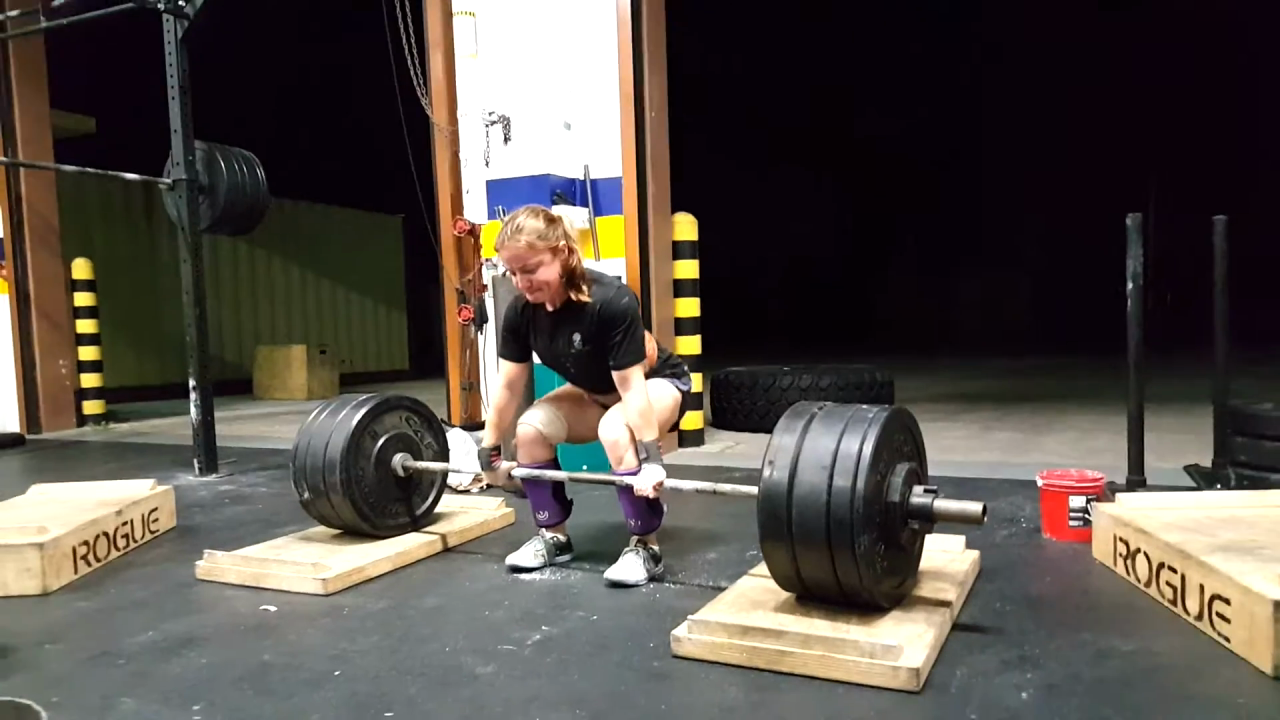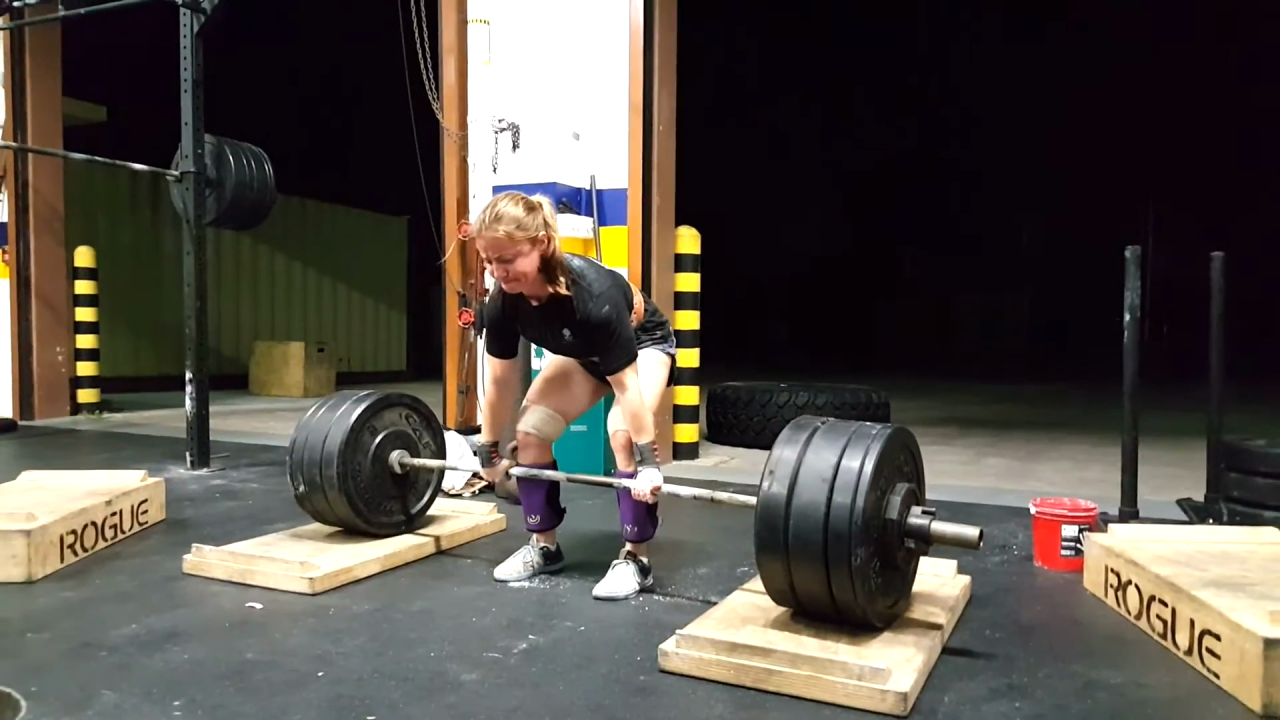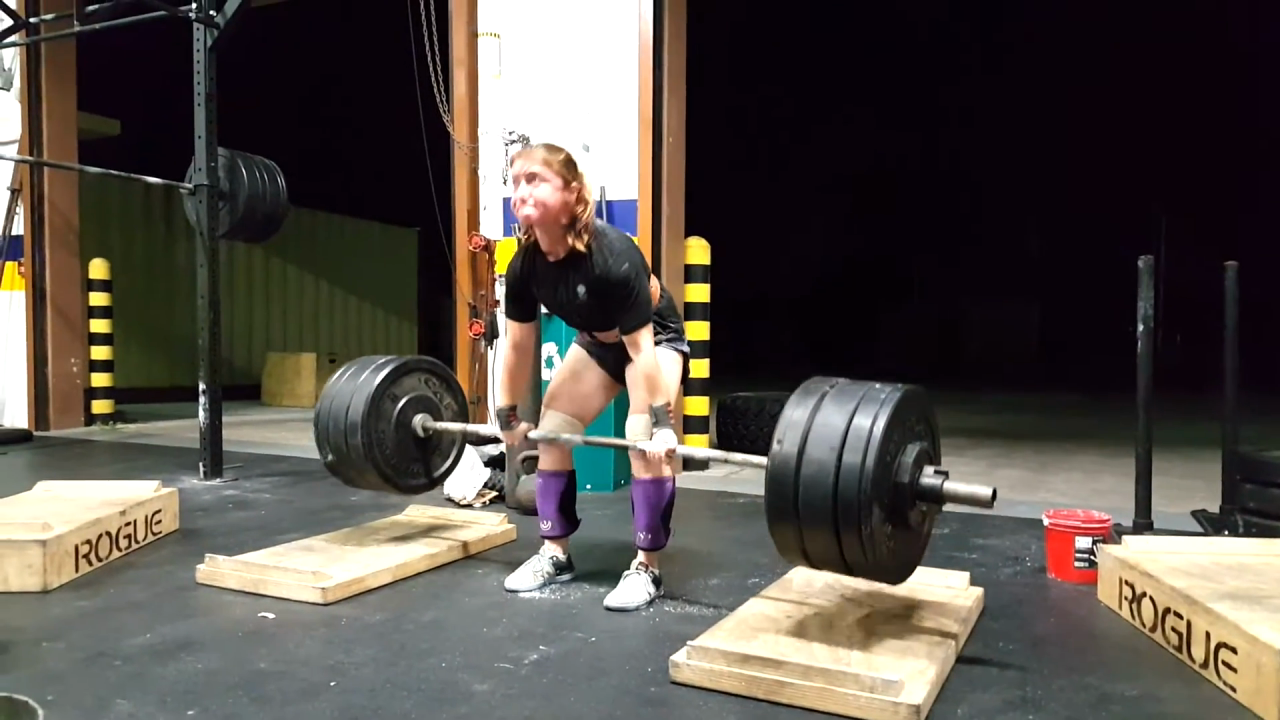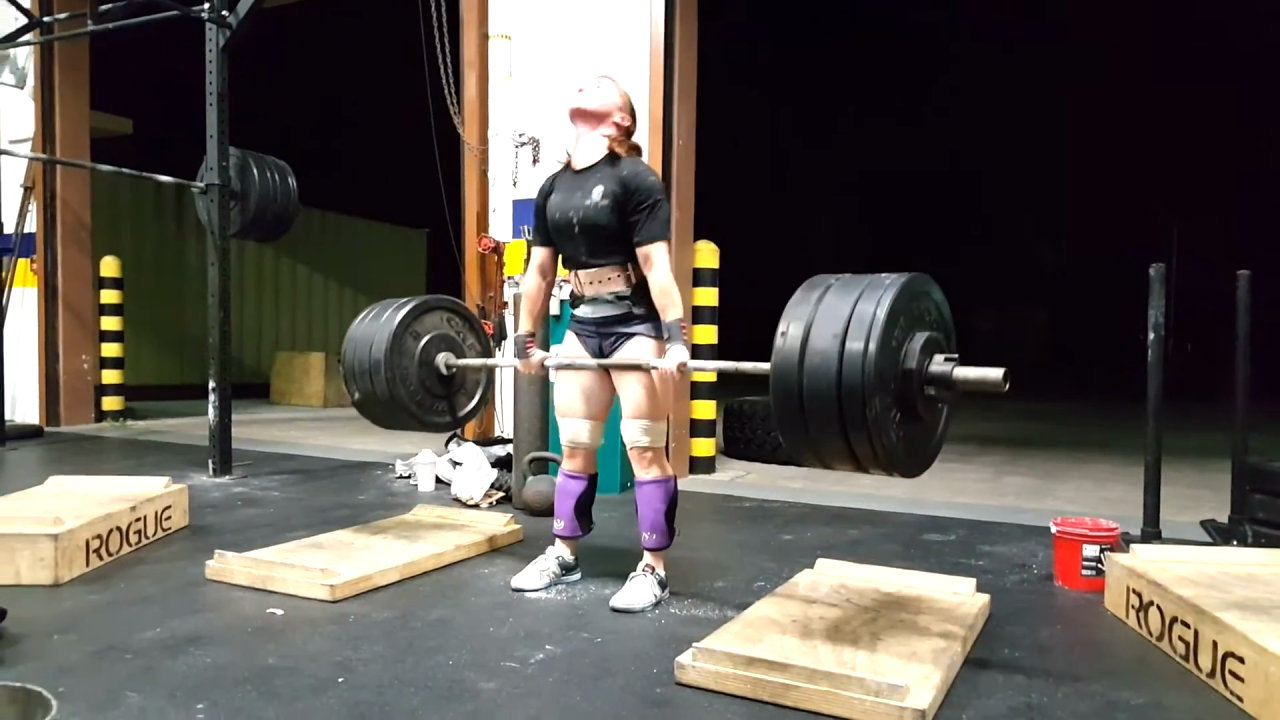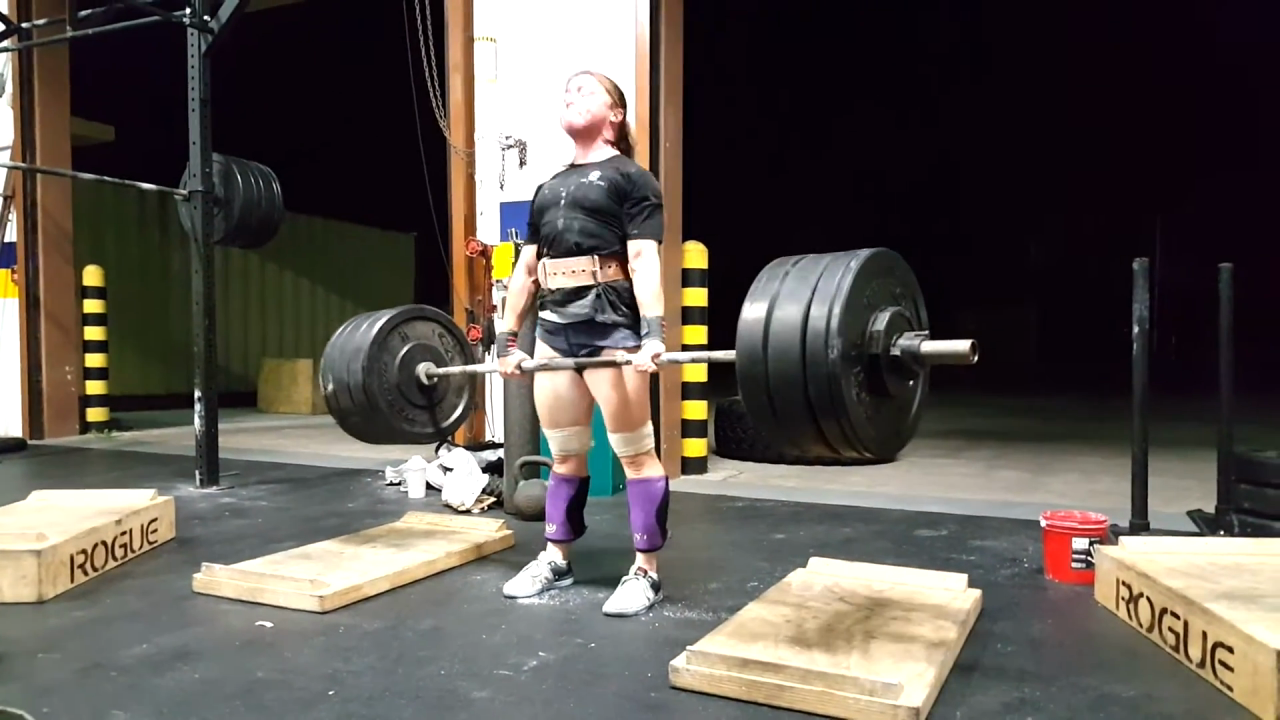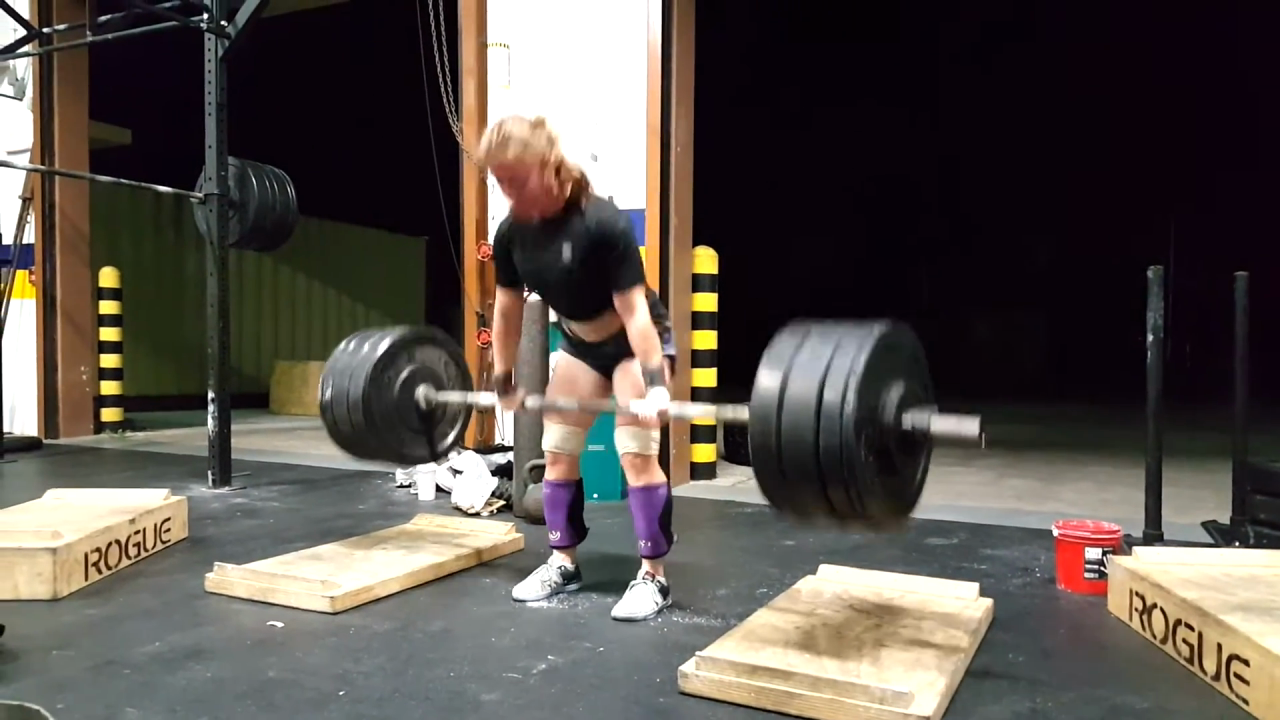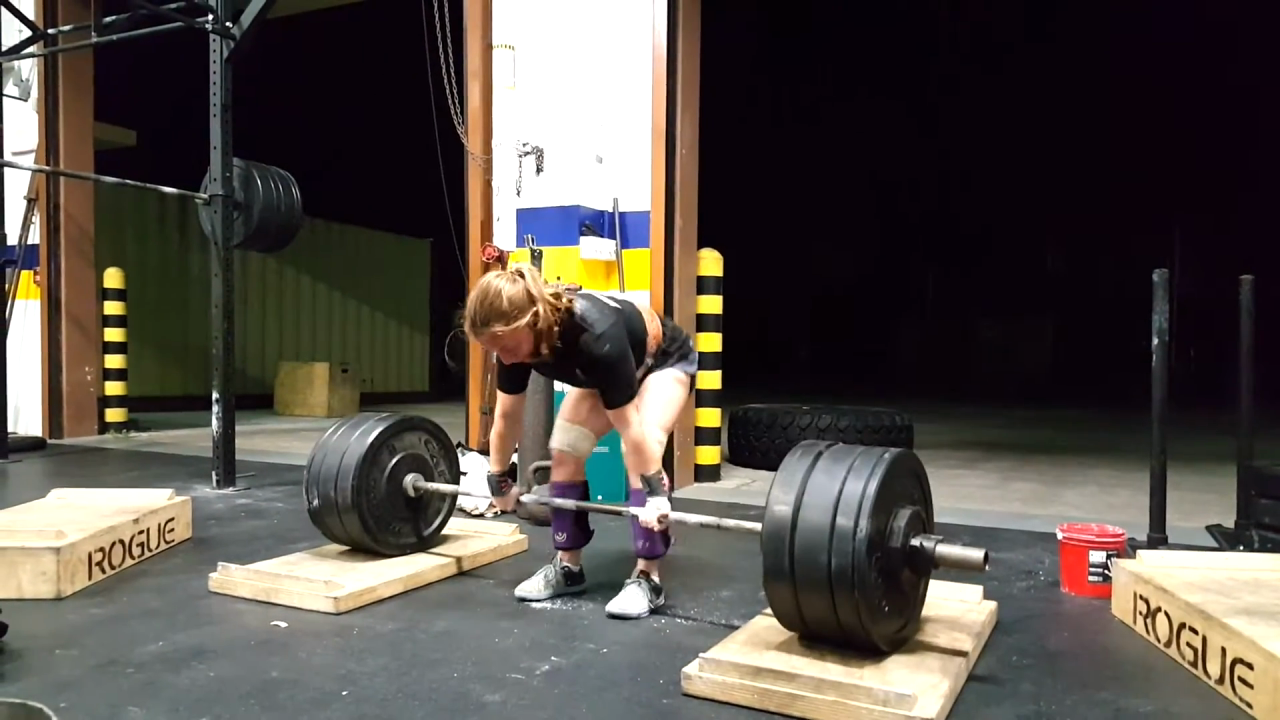
dt=0.7s
person 1, frame 1
left shoulder: (611, 301)
right shoulder: (521, 312)
left elbow: (633, 388)
right elbow: (508, 386)
left wrist: (651, 459)
right wrist: (489, 452)
left hip: (657, 382)
right hip: (594, 393)
left knee: (615, 431)
right knee: (531, 428)
left ankle: (645, 547)
right ankle: (553, 536)
person 1, frame 2
left shoulder: (594, 296)
right shoulder: (502, 304)
left elbow: (626, 388)
right elbow: (500, 382)
left wrist: (648, 463)
right wrist: (488, 450)
left hip: (642, 342)
right hip: (581, 353)
left knee: (623, 434)
right knee: (531, 429)
left ankle: (635, 558)
right ankle: (543, 545)
person 1, frame 3
left shoulder: (613, 257)
right shoulder: (524, 265)
left elbow: (641, 348)
right elbow: (519, 345)
left wrist: (663, 426)
right wrist: (508, 415)
left hip: (656, 336)
right hip: (596, 342)
left knee: (644, 445)
right knee: (549, 437)
left ankle: (646, 569)
right ankle: (554, 555)
person 1, frame 4
left shoulder: (635, 178)
right shoulder: (552, 188)
left elbow: (657, 266)
right elbow: (538, 272)
left wrist: (675, 338)
right wrist: (525, 340)
left hip: (637, 320)
right hip: (584, 321)
left knee: (644, 445)
right knee: (574, 445)
left ankle: (652, 569)
right ankle: (563, 554)
person 1, frame 5
left shoulder: (632, 180)
right shoulder: (549, 189)
left elbow: (645, 262)
right elbow: (526, 271)
left wrist: (652, 332)
right wrist: (506, 338)
left hip: (610, 322)
right hip: (553, 325)
left knee: (633, 450)
right knee: (564, 452)
left ankle: (646, 571)
right ankle: (556, 557)
person 1, frame 6
left shoulder: (601, 224)
right shoulder: (512, 234)
left elbow: (634, 310)
right elbow: (507, 311)
left wrist: (655, 384)
right wrist: (503, 379)
left hip: (633, 344)
right hip: (580, 346)
left knee: (636, 452)
right knee: (557, 453)
left ankle: (652, 577)
right ankle: (563, 563)
person 1, frame 7
left shoulder: (596, 336)
right shoulder: (512, 338)
left elbow: (627, 422)
right elbow: (507, 416)
left wrist: (656, 493)
right wrist: (498, 479)
left hip: (661, 362)
right hip: (602, 371)
left knee: (640, 455)
right knee: (565, 452)
left ankle: (648, 576)
right ankle: (568, 565)
